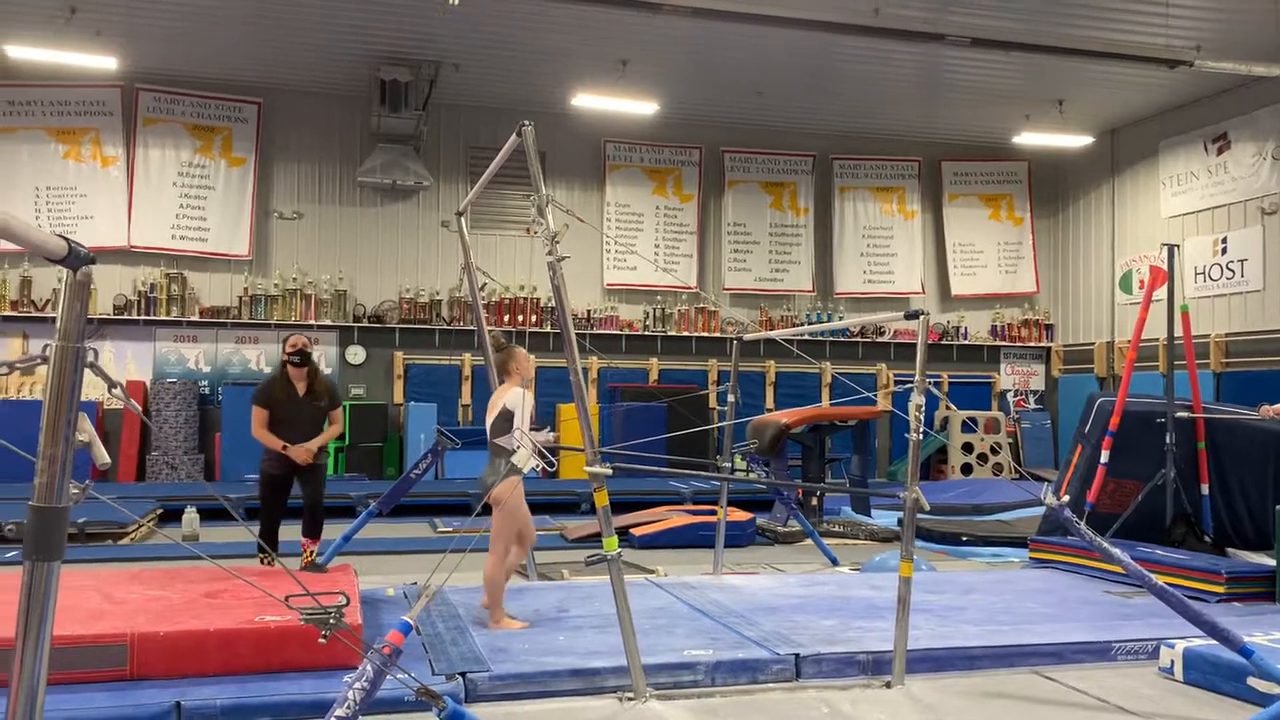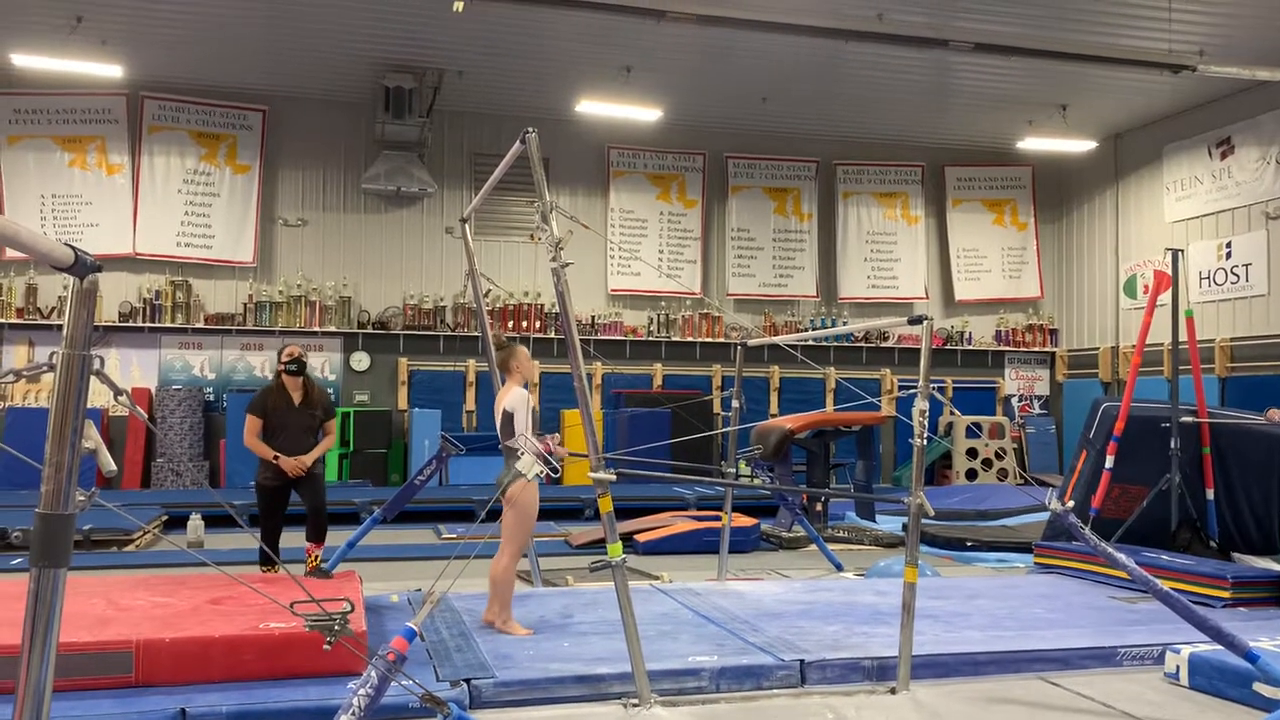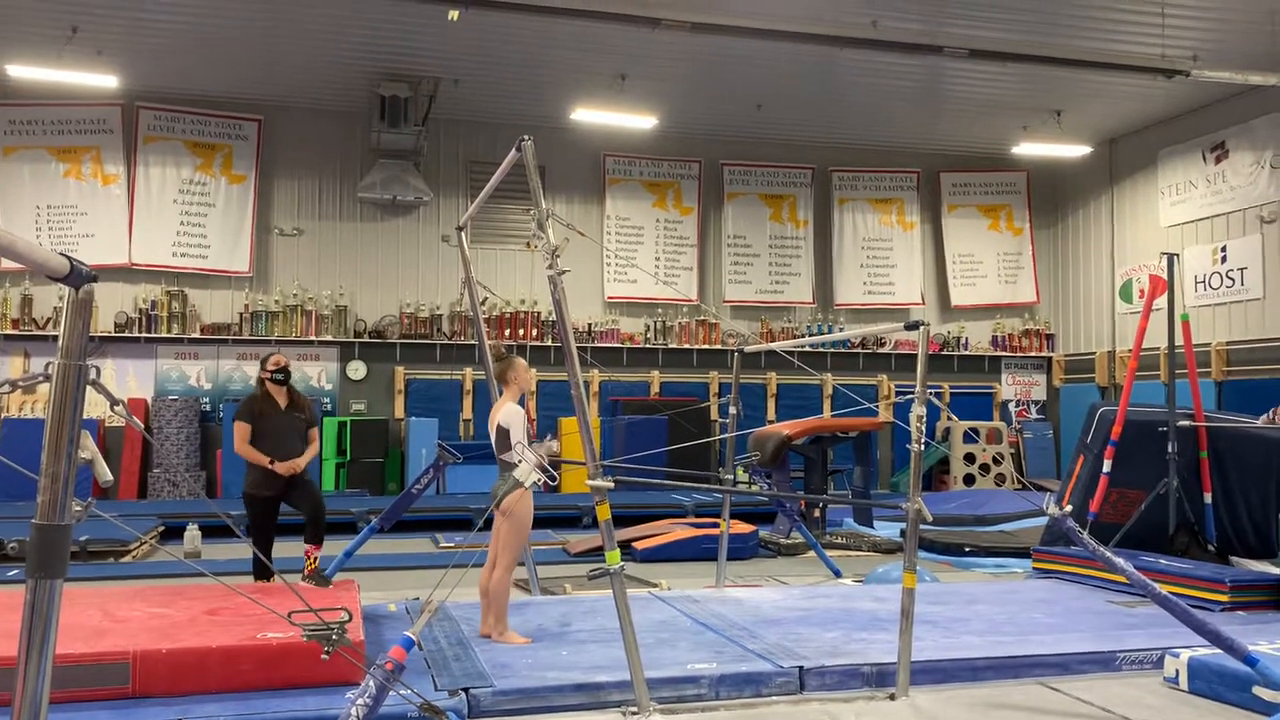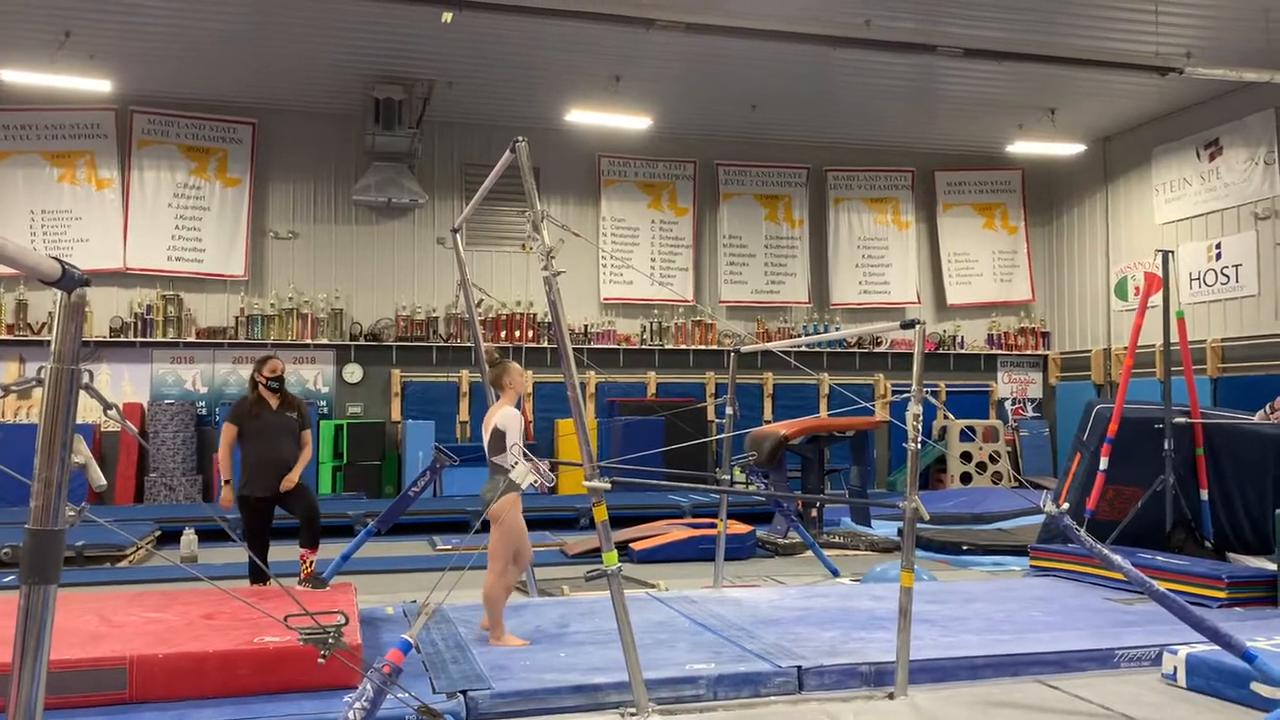
dt=0.4s
person 1, frame 1
left shoulder: (498, 396)
right shoulder: (521, 395)
right elbow: (520, 445)
left wrist: (539, 438)
right wrist: (538, 440)
left hip: (495, 475)
right hip: (506, 479)
left knee: (527, 539)
right knee: (500, 552)
left ankle: (492, 598)
right ankle: (497, 616)
person 1, frame 2
left shoulder: (504, 395)
right shoulder: (521, 396)
right elbow: (526, 445)
left wrist: (544, 444)
right wrist: (551, 447)
left hip: (510, 477)
right hip: (521, 480)
left knee: (506, 551)
right knee: (512, 553)
left ankle: (492, 611)
right ankle: (504, 618)
person 1, frame 3
left shoulder: (498, 409)
right shoulder: (515, 412)
right elbow: (522, 460)
left wrist: (537, 451)
right wrist: (541, 455)
left hip: (503, 487)
right hip: (516, 490)
left knee: (494, 562)
right knee: (506, 565)
left ankle: (488, 623)
right ankle: (501, 630)
person 1, frame 4
left shoulder: (493, 413)
right shoulder: (512, 415)
right elbow: (514, 463)
left hip: (495, 490)
right hip: (505, 494)
left knee: (522, 559)
right knee: (499, 567)
left ankle: (492, 617)
right ankle: (498, 633)
person 2, frame 1
left shoulder: (325, 386)
right shoulder: (270, 387)
left elbow: (337, 424)
right elbow: (258, 429)
left wrist: (314, 444)
right wrist: (288, 449)
left hip: (312, 458)
right hip: (276, 460)
left knee: (314, 502)
right knee: (270, 517)
left ankle: (308, 562)
right ankle: (266, 567)
person 2, frame 2
left shoulder: (319, 396)
right shoulder: (266, 396)
left elbow: (331, 434)
right elbow: (250, 438)
left wrist: (311, 456)
right wrist: (279, 459)
left hip: (308, 469)
right hip: (272, 473)
left knee: (318, 508)
right knee: (270, 530)
left ankle: (313, 567)
person 2, frame 3
left shoulder: (303, 404)
right shoulder: (251, 404)
left elbow: (314, 441)
right elbow: (241, 445)
left wrist: (302, 460)
right wrist: (274, 464)
left hip: (295, 479)
right hip: (260, 484)
left knee: (317, 508)
right knee: (262, 542)
left ankle: (311, 571)
person 2, frame 4
left shoulder: (296, 406)
right shoulder: (243, 407)
left elbow: (307, 446)
right elbow: (225, 447)
left wrist: (295, 473)
right wrist: (227, 484)
left hip: (287, 484)
right hip: (253, 488)
left knee: (311, 511)
right knee: (257, 546)
left ankle: (307, 574)
